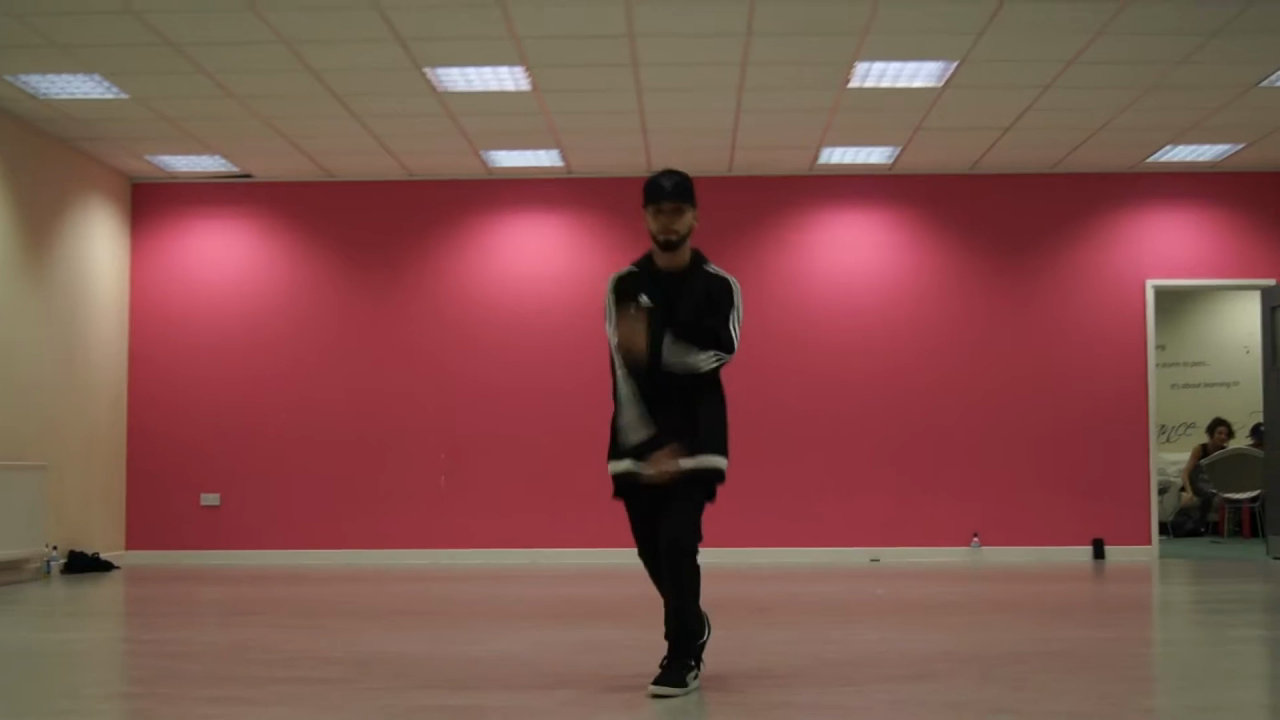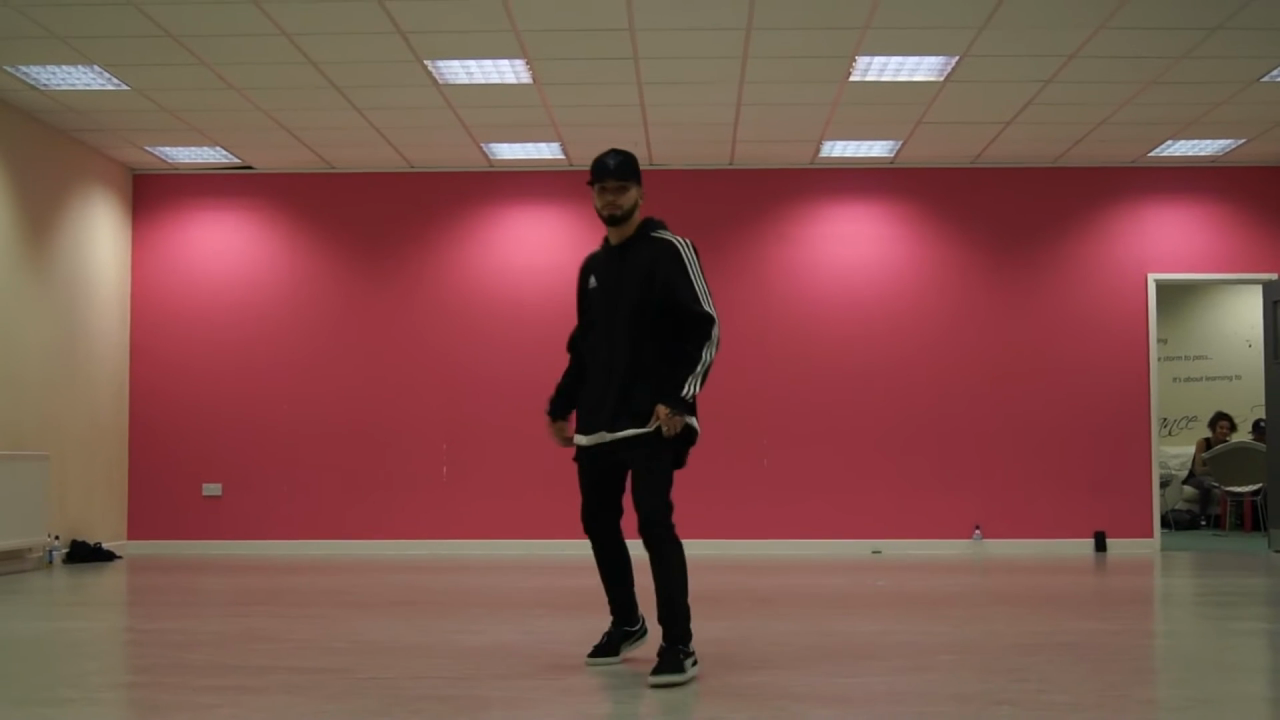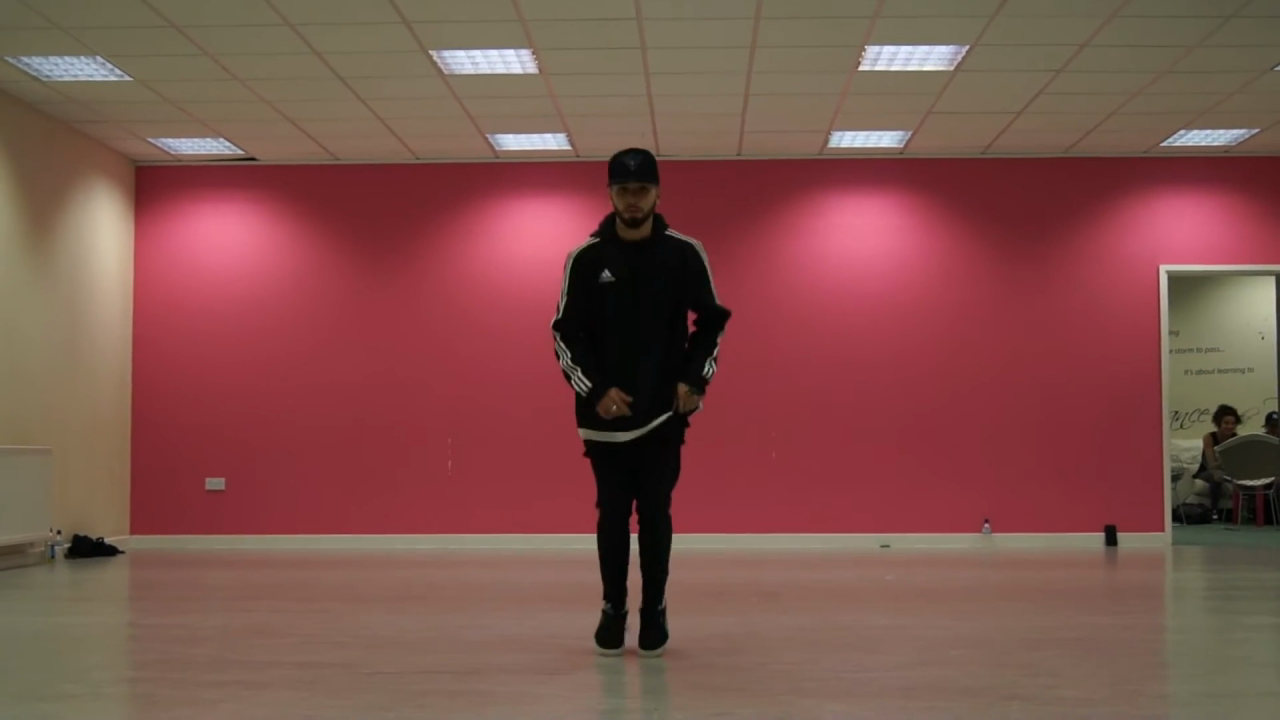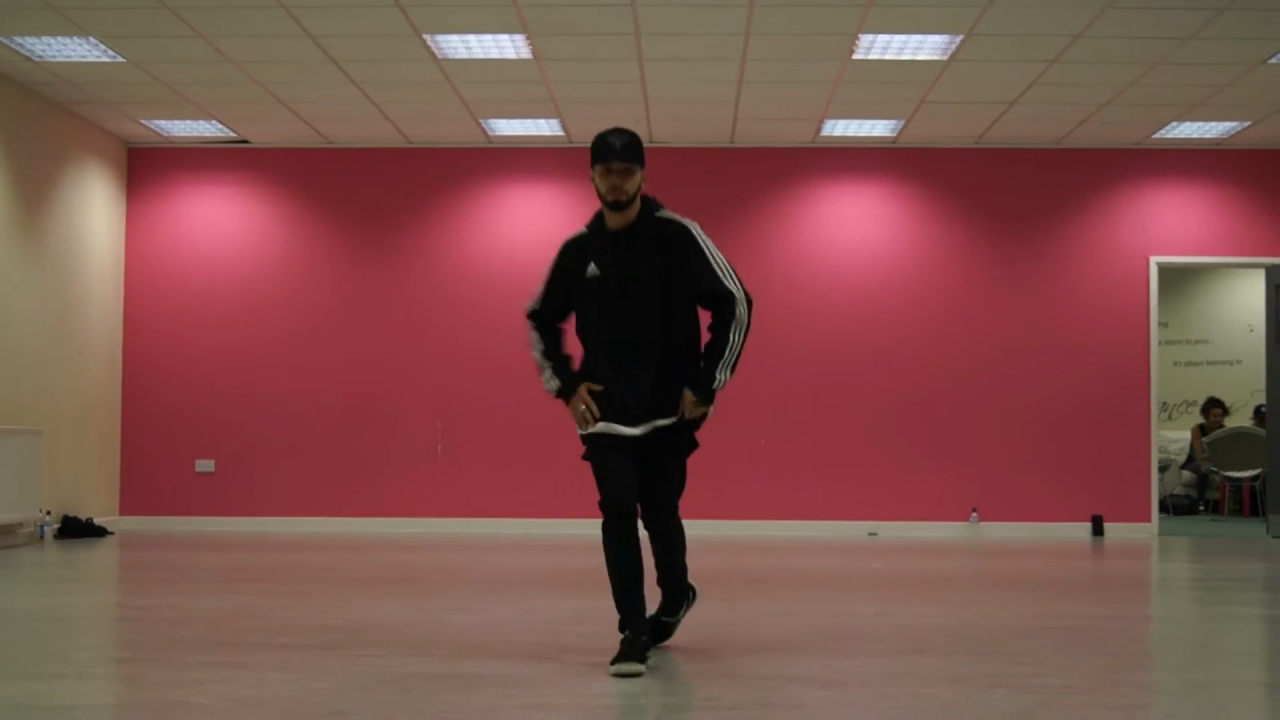
dt=0.7s
person 1, frame 1
left shoulder: (719, 286)
right shoulder: (623, 285)
left elbow: (716, 354)
right elbow: (626, 370)
left wrist: (655, 347)
right wrist: (649, 444)
left hip: (695, 445)
right hip: (639, 448)
left knee: (678, 545)
right knee: (654, 552)
left ankle: (683, 657)
right ankle: (693, 628)
person 1, frame 2
left shoulder: (670, 251)
right shoulder: (591, 267)
left elbow: (705, 329)
left wrist: (676, 398)
right wrist: (561, 405)
left hip: (651, 420)
right hip: (596, 422)
left knee: (654, 523)
right knee: (598, 521)
left ankle: (678, 646)
right ankle: (626, 623)
person 1, frame 3
left shoulder: (685, 254)
right shoulder: (585, 259)
left elbow: (712, 321)
right elbow: (564, 334)
left wrist: (694, 378)
right wrist: (594, 390)
left hip: (663, 409)
right hip: (607, 412)
left knee: (654, 509)
right knee: (613, 512)
left ankle: (653, 611)
right ankle: (614, 608)
person 1, frame 4
left shoulder: (677, 234)
right shoulder: (576, 250)
left elbow: (733, 304)
right elbow: (541, 320)
left wrist: (708, 384)
right wrist: (564, 382)
left hip: (670, 407)
right hip: (606, 410)
left knee: (659, 510)
right knee: (618, 513)
left ankle: (675, 588)
right ankle: (635, 633)
